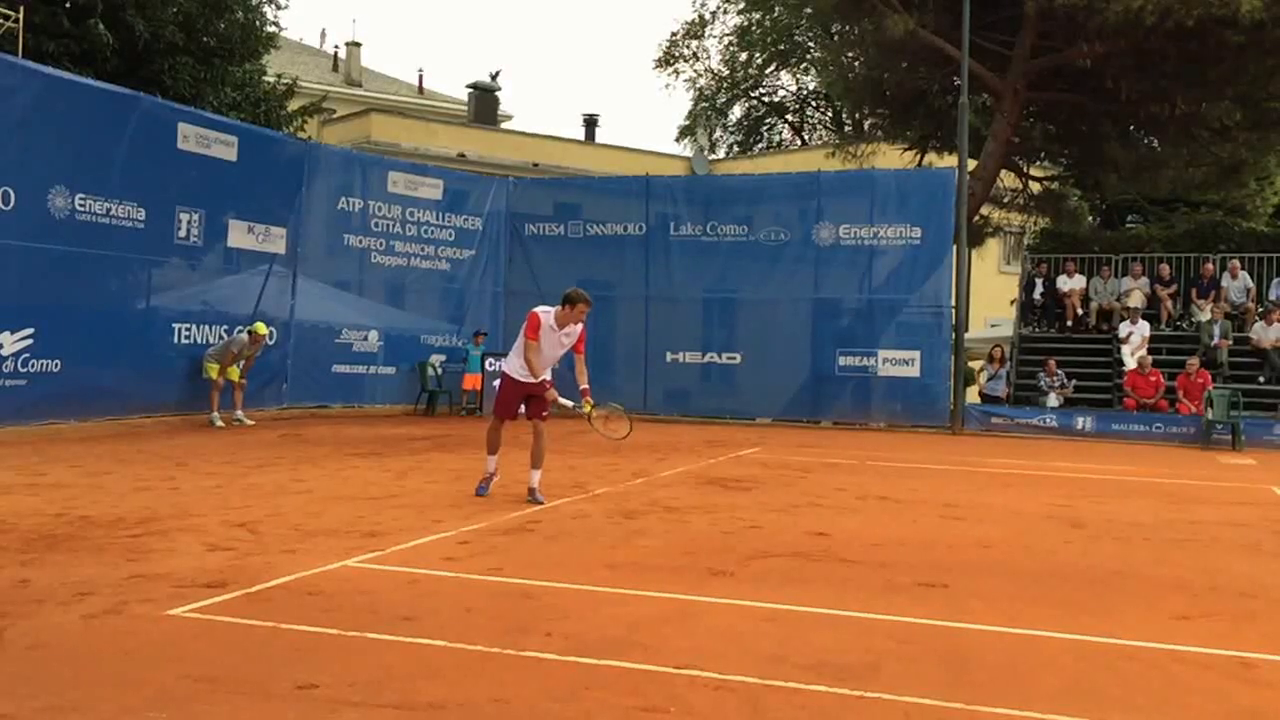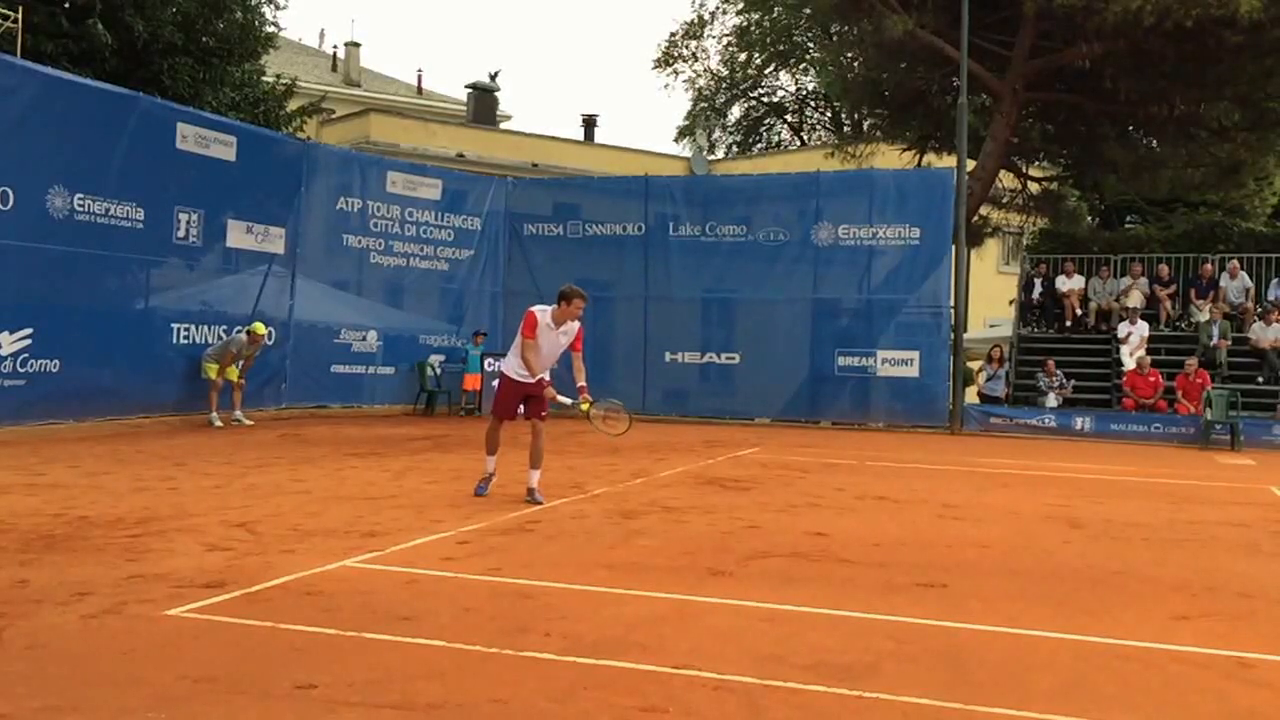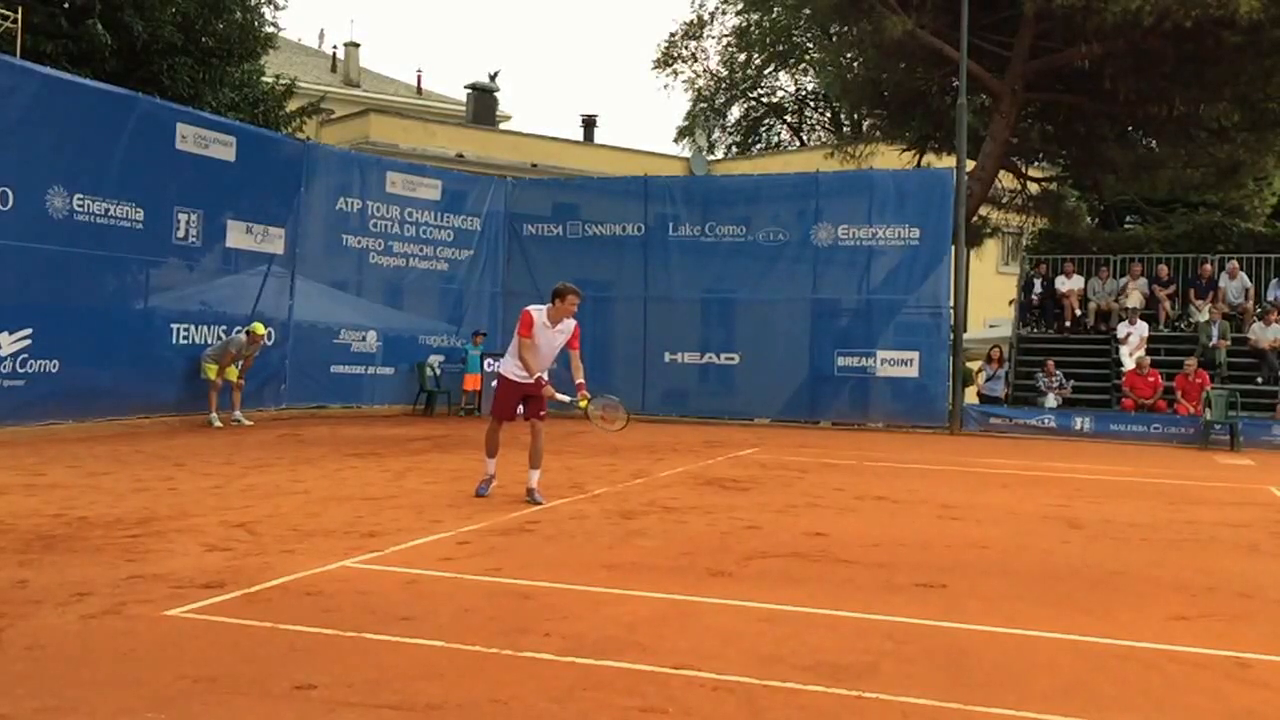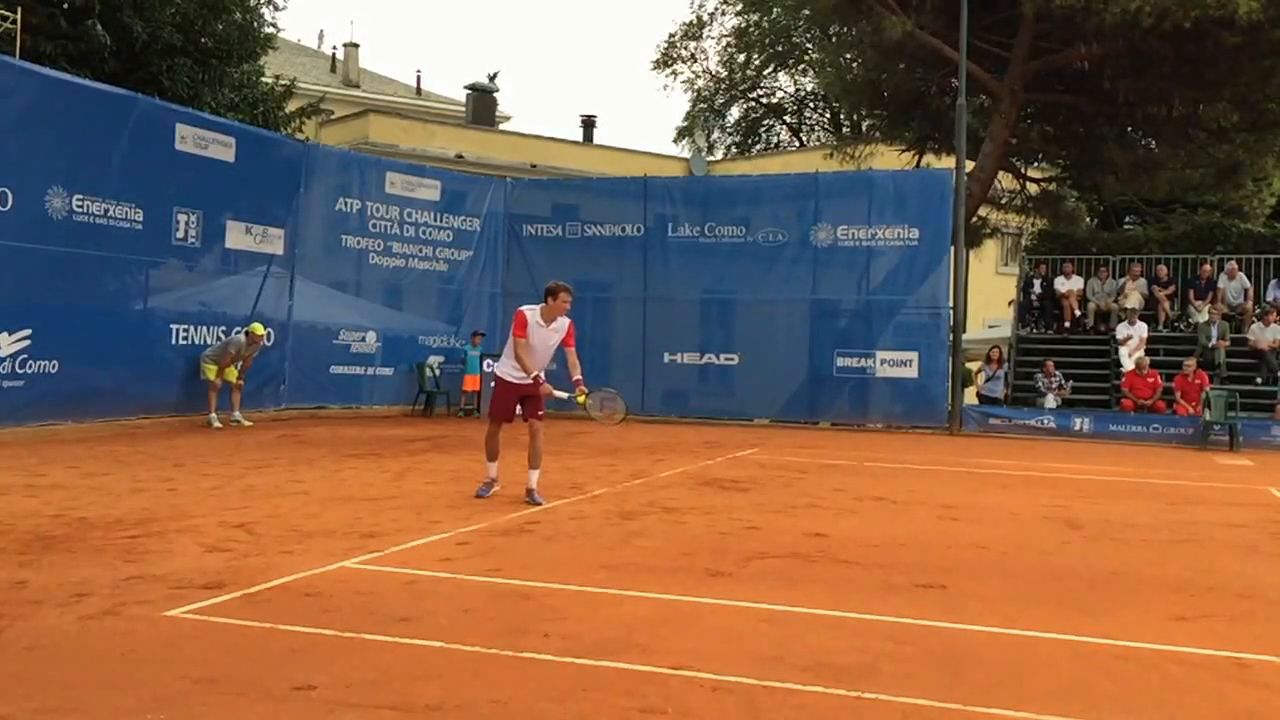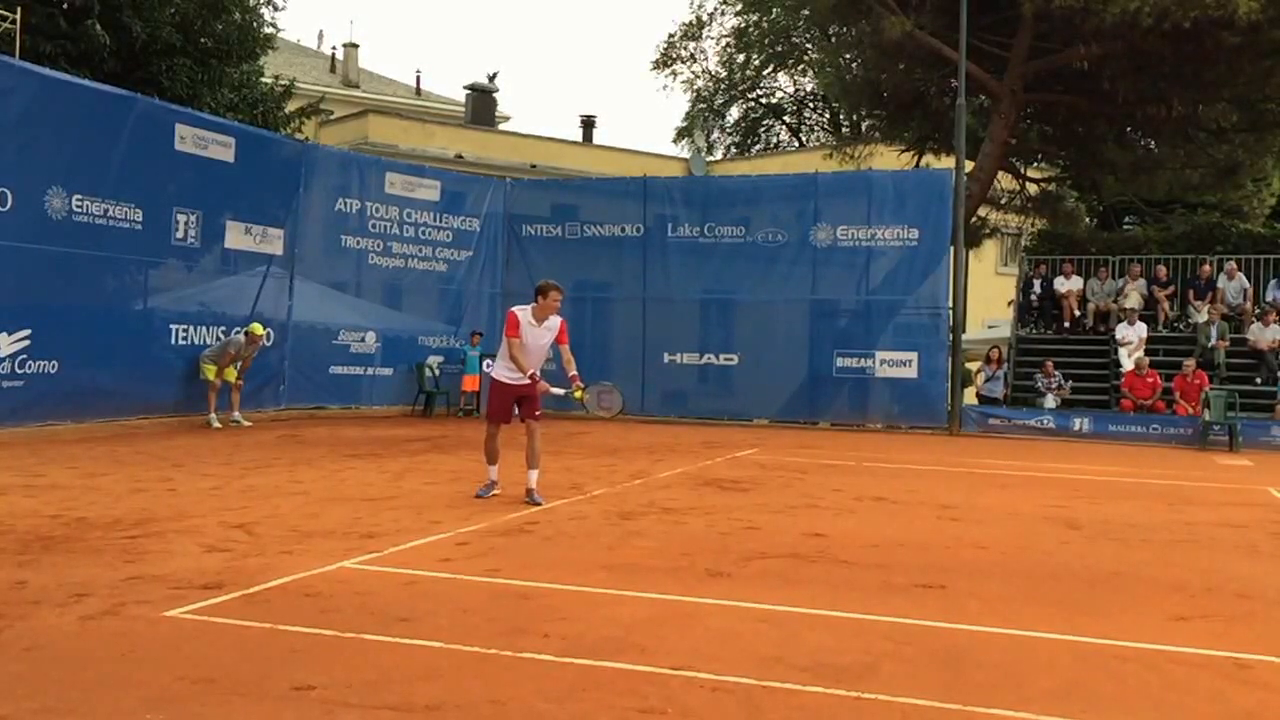
dt=1s
person 1, frame 1
left shoulder: (578, 330)
right shoulder: (538, 316)
left elbow: (580, 364)
right elbow: (529, 357)
left wrist: (585, 392)
right wrist: (546, 387)
left hip: (541, 380)
right hip: (515, 375)
left knee: (539, 428)
right knee: (497, 423)
left ankle: (534, 487)
right ankle: (490, 472)
person 1, frame 2
left shoulder: (575, 328)
right shoulder: (534, 315)
left elbow: (577, 362)
right elbow: (526, 355)
left wrist: (582, 389)
right wrist: (543, 384)
left hip: (540, 380)
right hip: (513, 375)
left knee: (538, 428)
right knee: (496, 423)
left ankle: (533, 486)
right ankle: (489, 473)
person 1, frame 3
left shoulder: (572, 327)
right shoulder: (530, 314)
left elbow: (575, 360)
right elbow: (523, 354)
left wrist: (580, 386)
right wrist: (541, 382)
left hip: (538, 381)
right hip: (511, 376)
left knee: (537, 429)
right knee: (495, 425)
left ankle: (532, 487)
right ankle: (489, 475)
person 1, frame 4
left shoulder: (566, 325)
right shoulder: (524, 314)
left elbow: (572, 358)
right elbow: (519, 354)
left wrist: (578, 382)
right wrist: (539, 380)
left hip: (534, 382)
right hip: (507, 378)
left knee: (536, 429)
right knee: (494, 428)
left ankle: (532, 487)
right ankle: (491, 479)
person 1, frame 5
left shoulder: (558, 324)
right shoulder: (515, 315)
left elbow: (566, 356)
right elbow: (514, 354)
left wrist: (574, 378)
right wrist: (535, 378)
left hip: (530, 382)
right hip: (503, 379)
left knee: (533, 429)
right knee: (492, 430)
left ankle: (532, 488)
right ankle: (492, 481)
